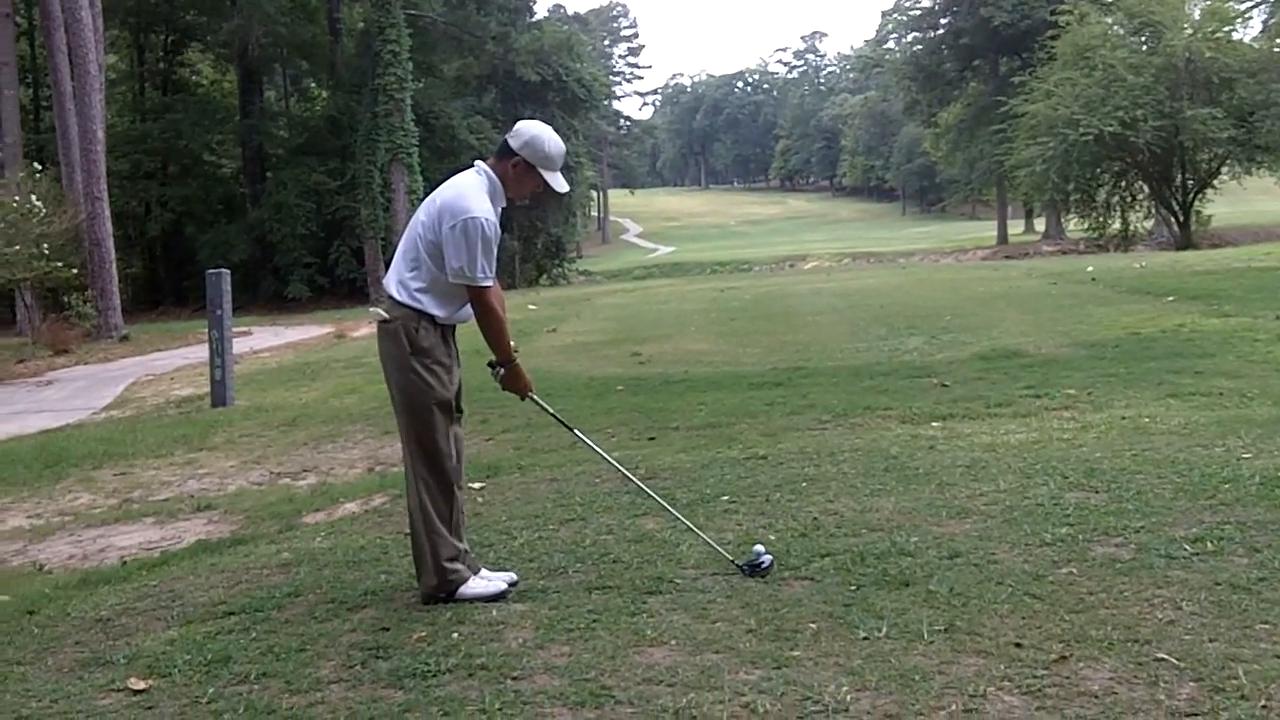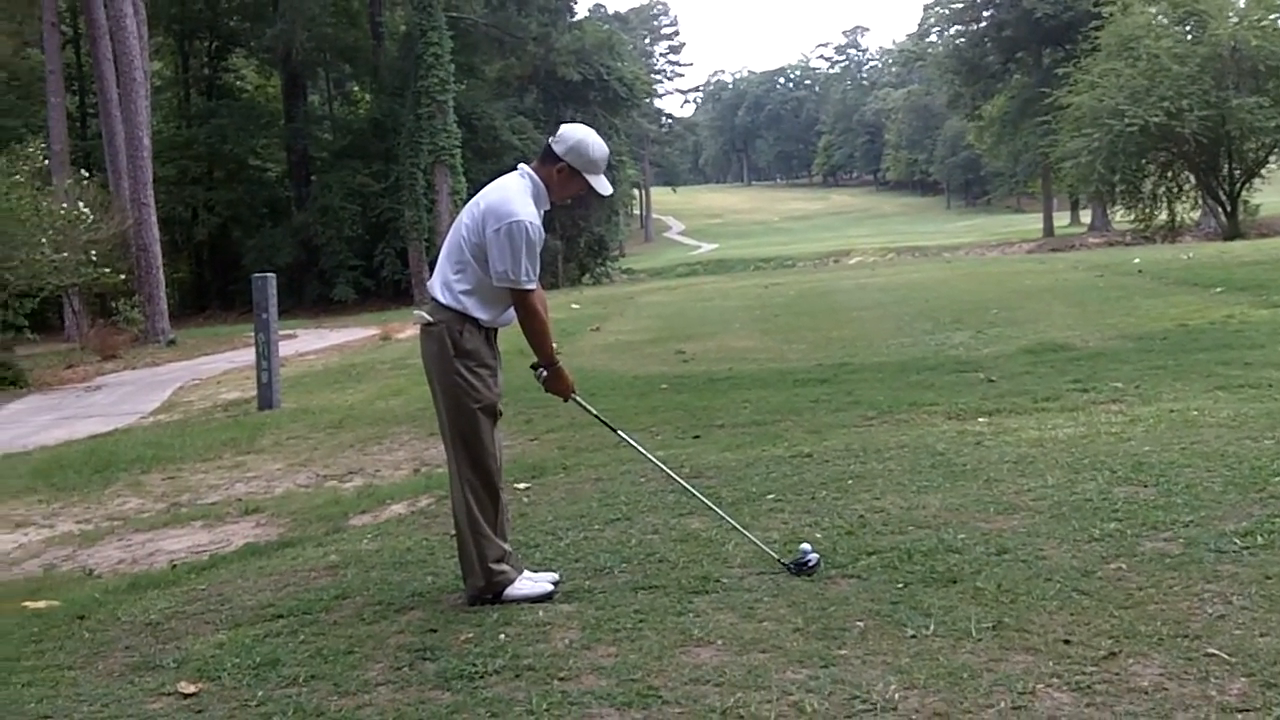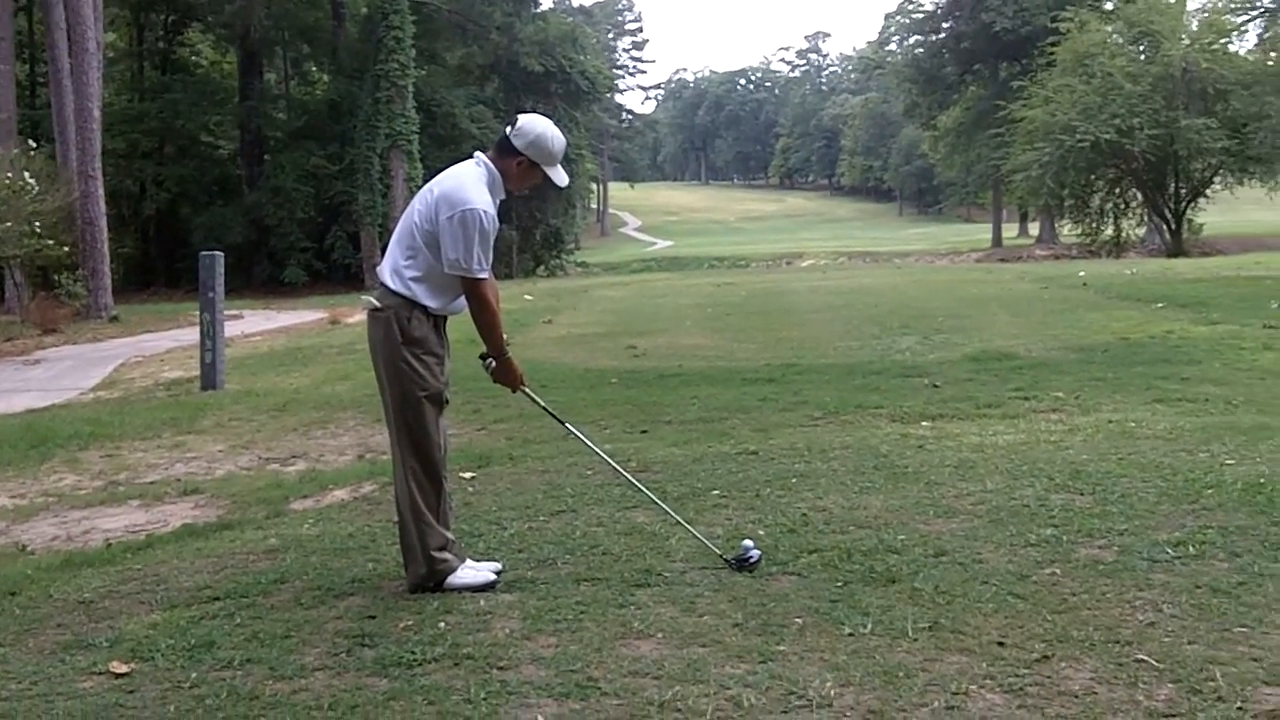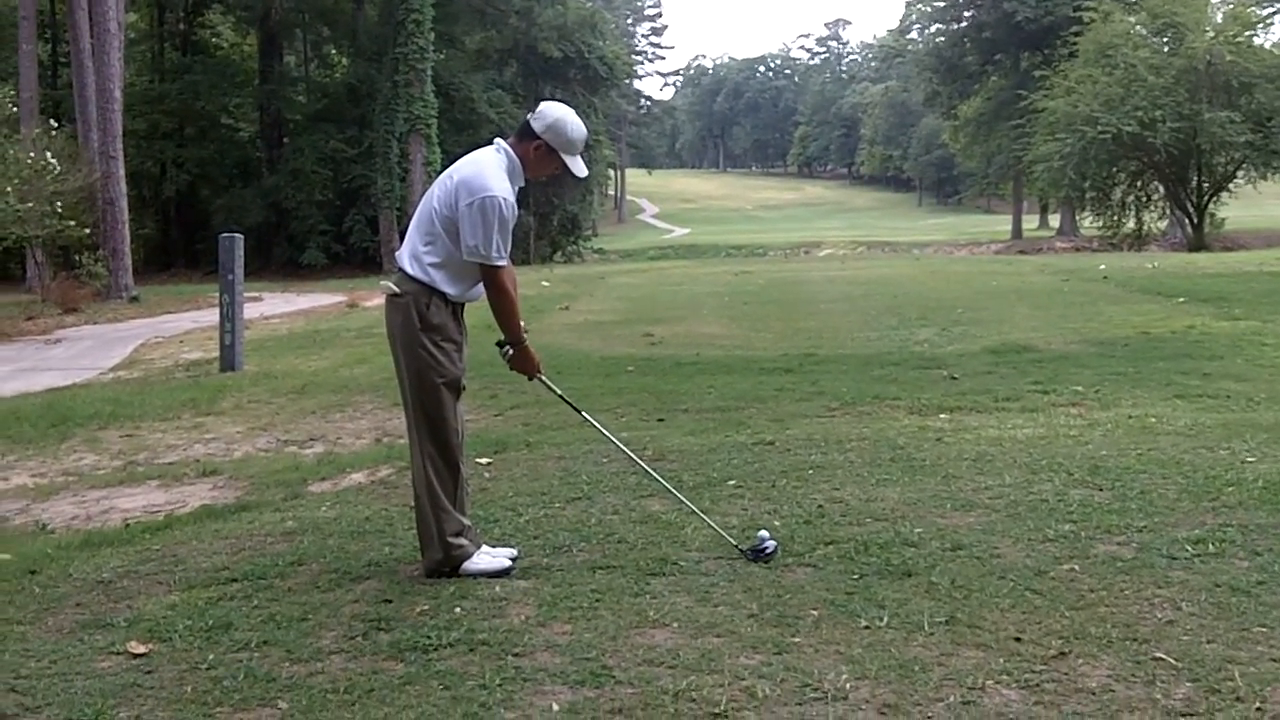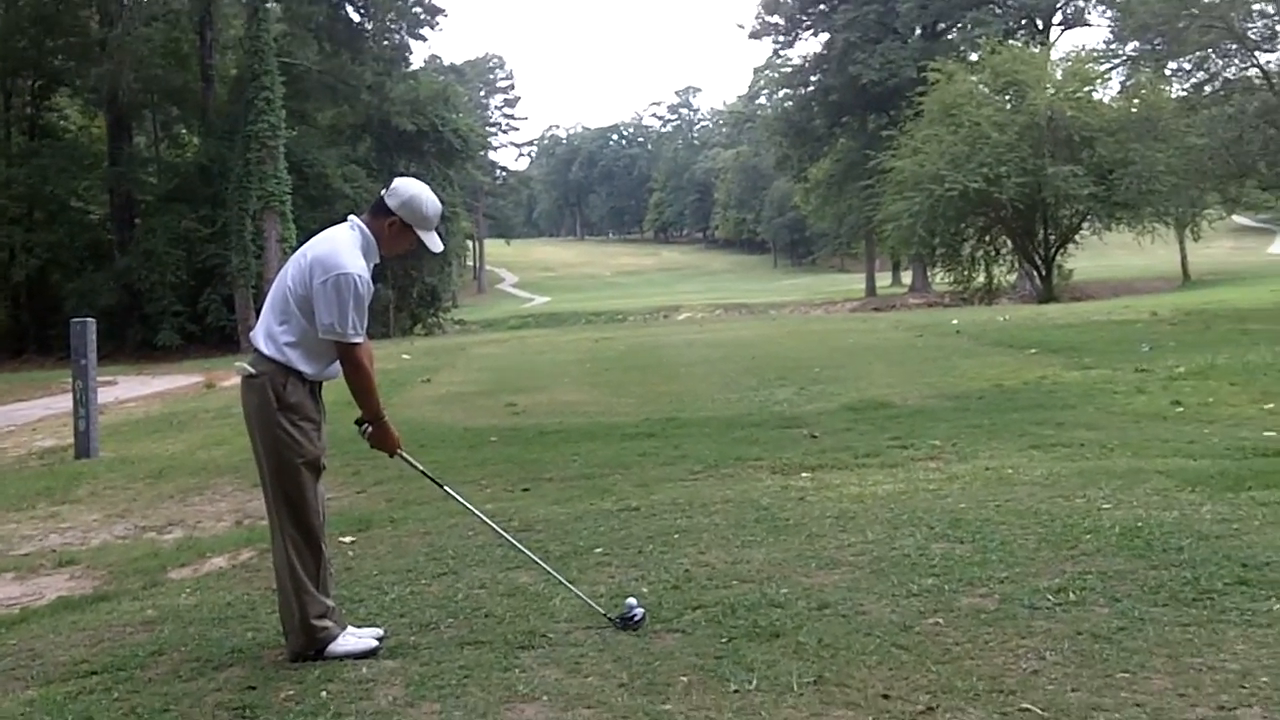
dt=0.5s
person 1, frame 1
left shoulder: (476, 188)
right shoulder: (474, 212)
left elbow: (488, 285)
right elbow: (482, 299)
left wrist: (506, 351)
right wrist: (510, 365)
left hip: (429, 328)
right hip: (416, 331)
left knee: (447, 454)
right knee: (433, 457)
left ankle: (456, 562)
right ankle: (442, 577)
person 1, frame 2
left shoulder: (517, 190)
right shoulder: (518, 214)
left elbow: (530, 289)
right elbow: (526, 303)
left wrist: (548, 354)
right wrist: (553, 366)
left hip: (469, 330)
right hip: (458, 334)
left knee: (484, 456)
right knee: (476, 459)
left ankle: (499, 565)
right ankle: (489, 578)
person 1, frame 3
left shoulder: (472, 178)
right shoulder: (472, 203)
left elbow: (483, 279)
right elbow: (477, 291)
left wrist: (498, 344)
right wrist: (503, 358)
left hip: (418, 317)
right hip: (406, 321)
left knee: (428, 445)
right knee: (420, 447)
left ankle: (441, 553)
right ankle: (432, 565)
person 1, frame 4
left shoulder: (492, 164)
right shoulder: (491, 190)
left elbow: (500, 266)
right elbow: (494, 278)
left wrist: (516, 331)
right wrist: (519, 345)
left hip: (436, 303)
right hip: (424, 307)
left knee: (445, 430)
right knee: (438, 433)
left ankle: (457, 539)
right ankle: (448, 550)
person 1, frame 5
left shoulder: (346, 241)
right shoulder: (346, 267)
left elbow: (357, 343)
right elbow: (352, 356)
left wrist: (373, 413)
right wrist: (379, 423)
left hip: (293, 384)
right hip: (281, 388)
left knee: (306, 512)
right knee: (298, 515)
left ankle: (320, 620)
right ankle: (310, 634)
